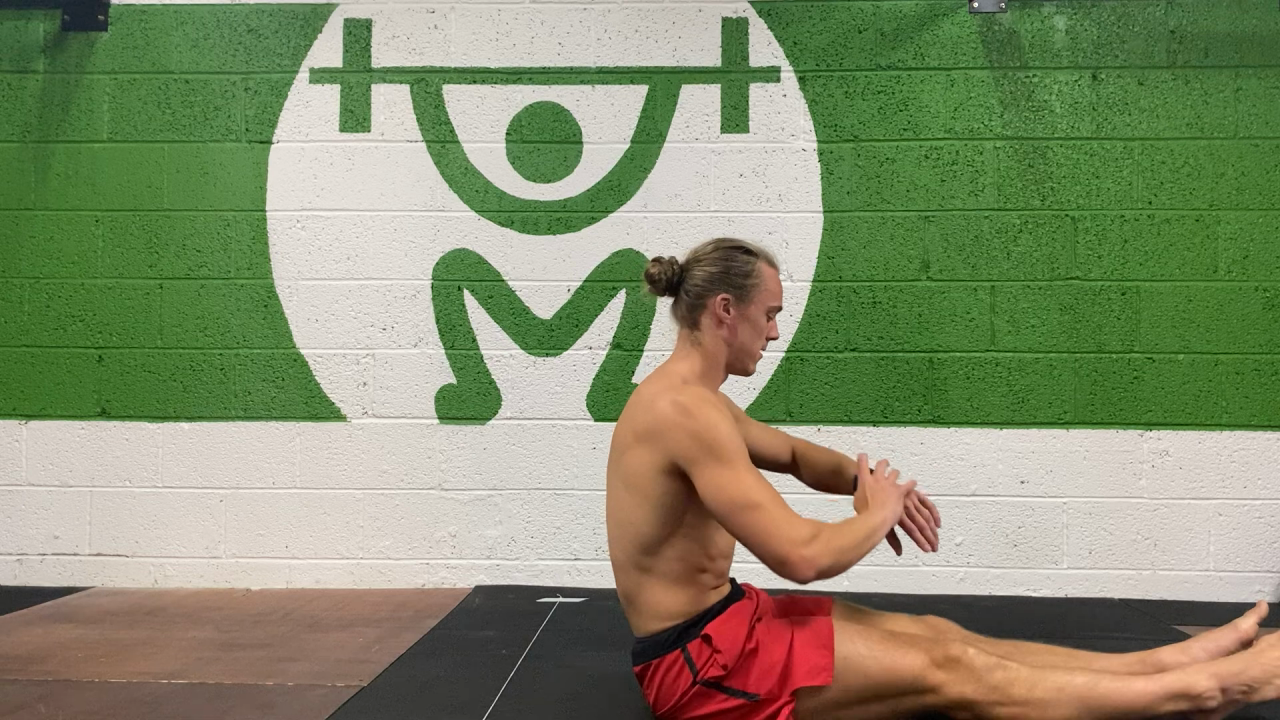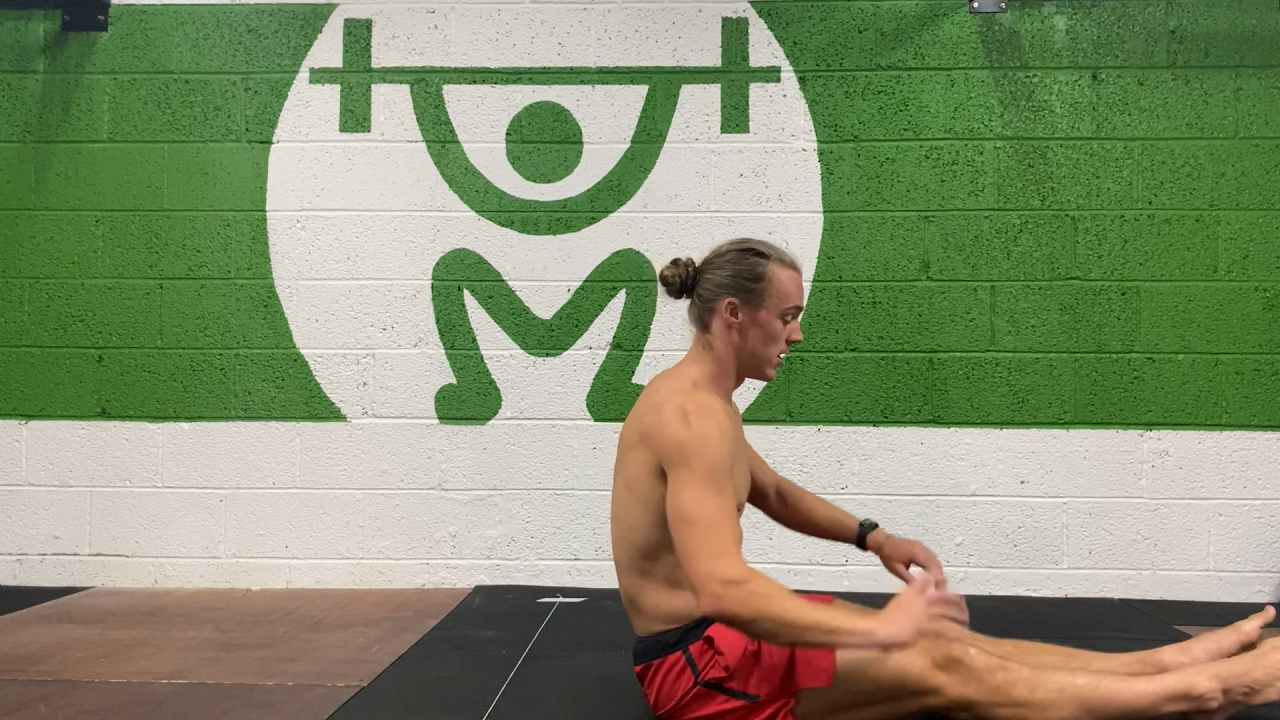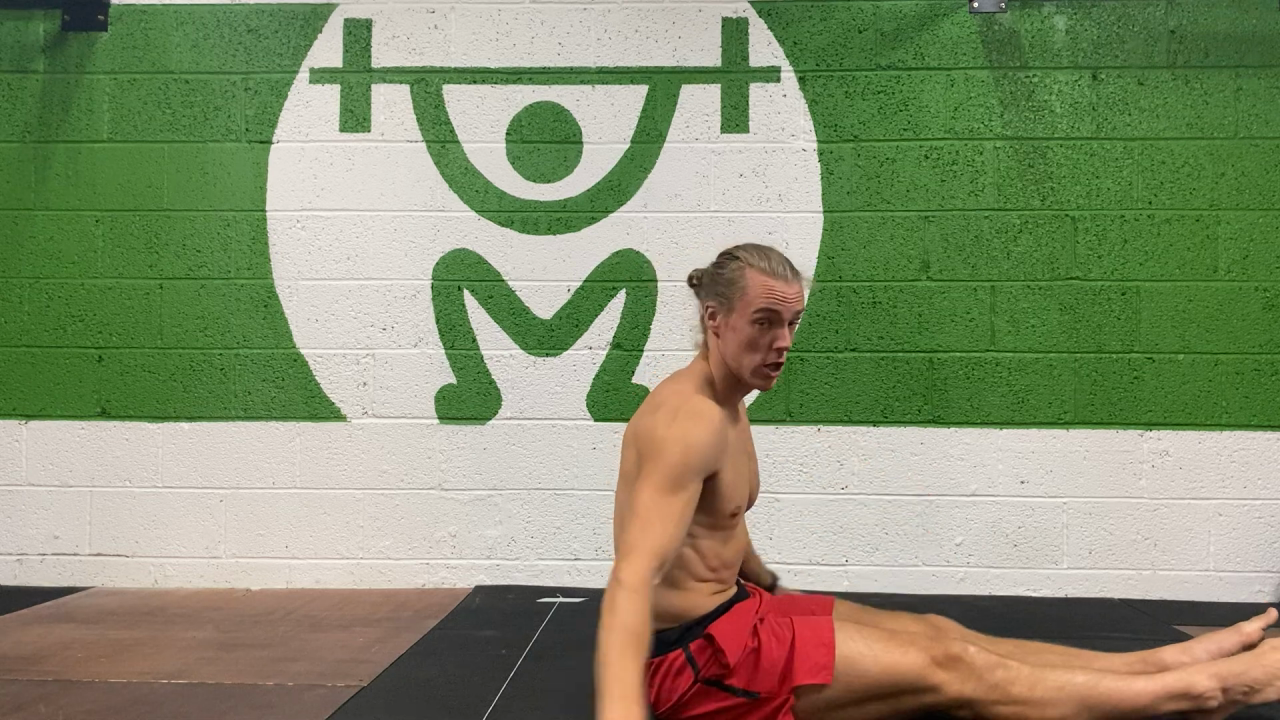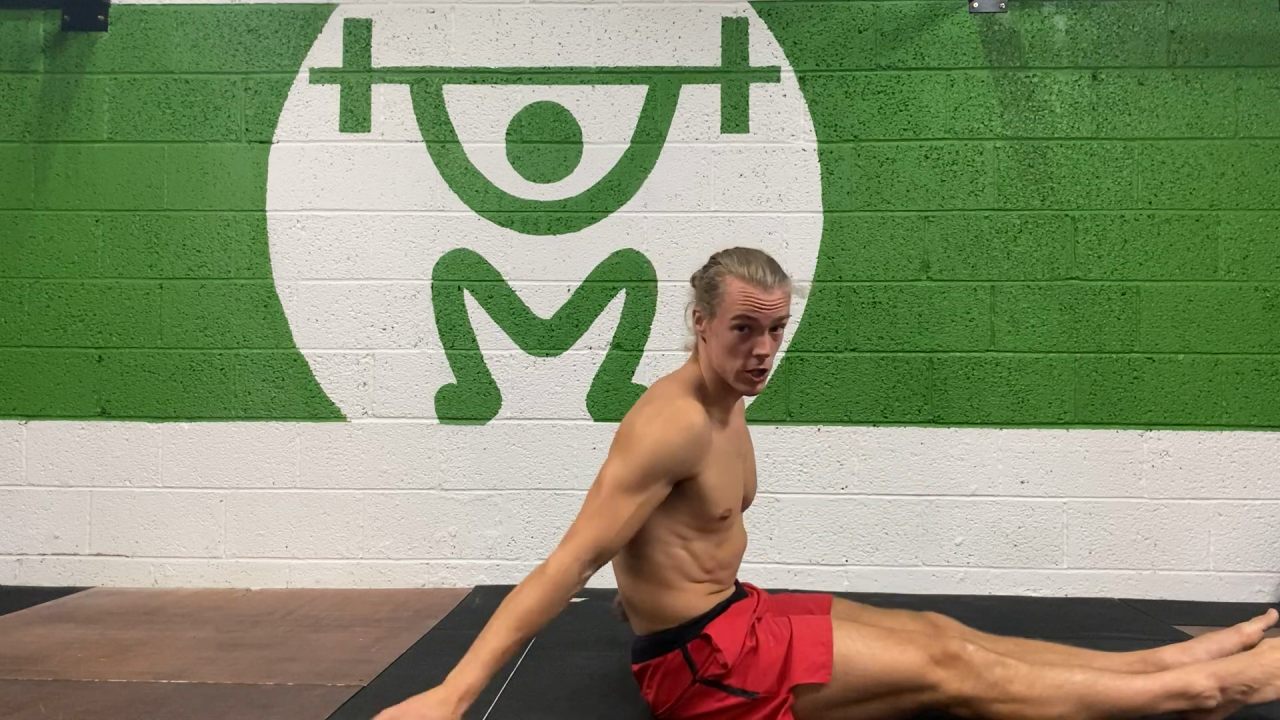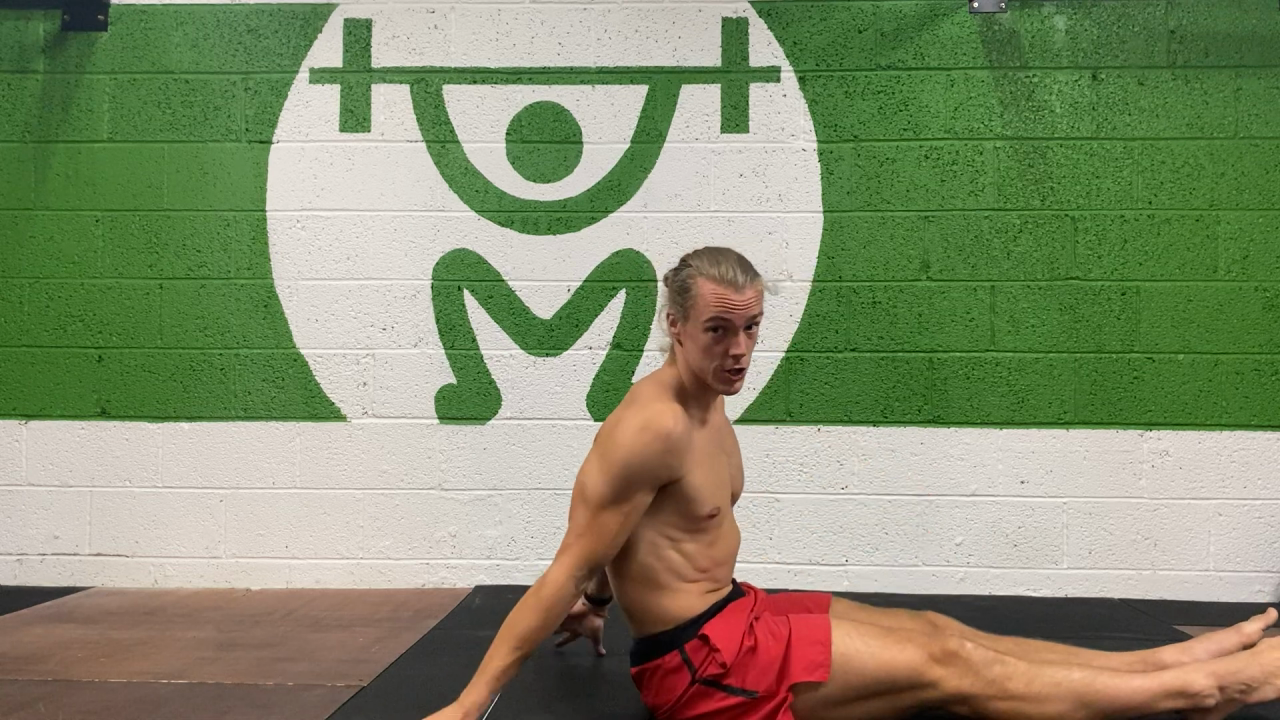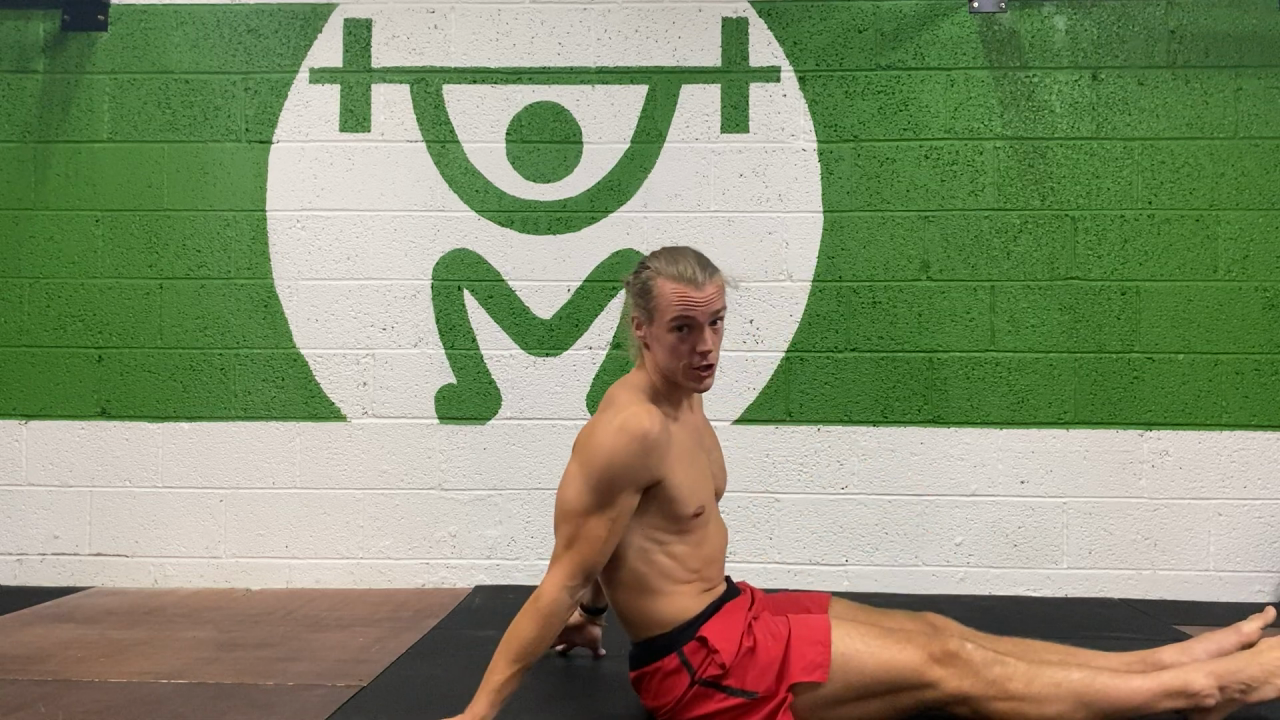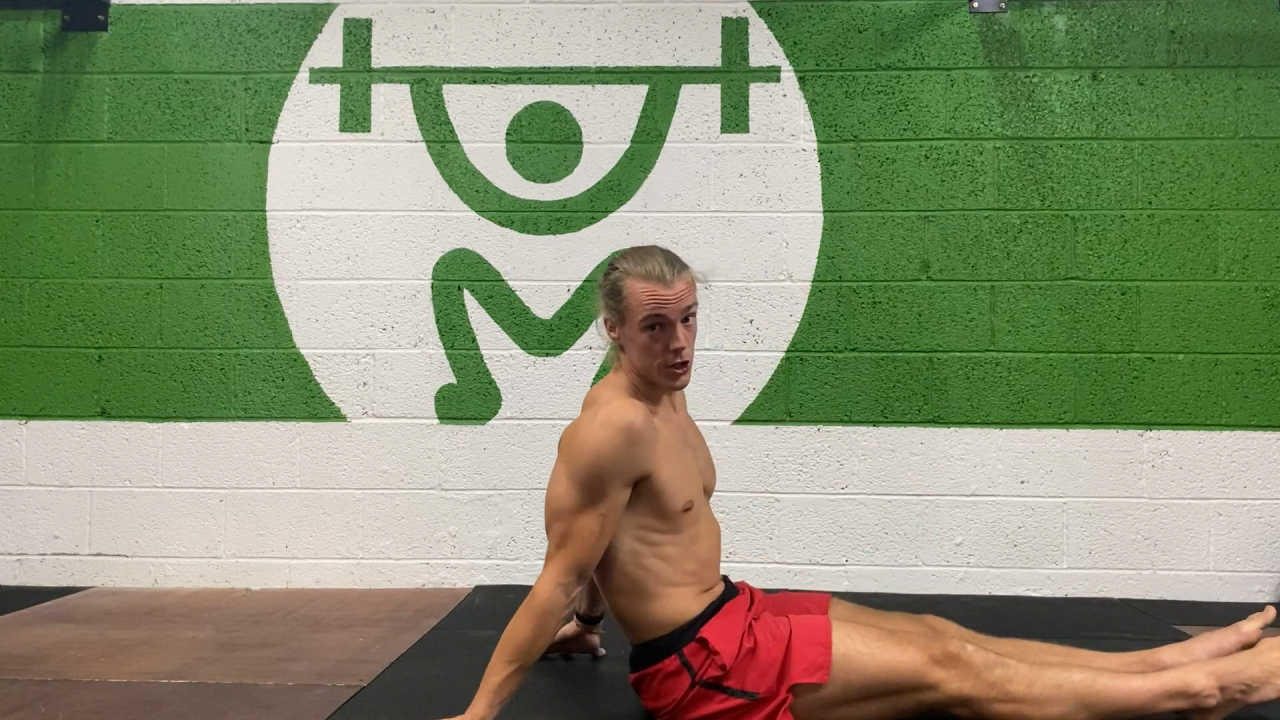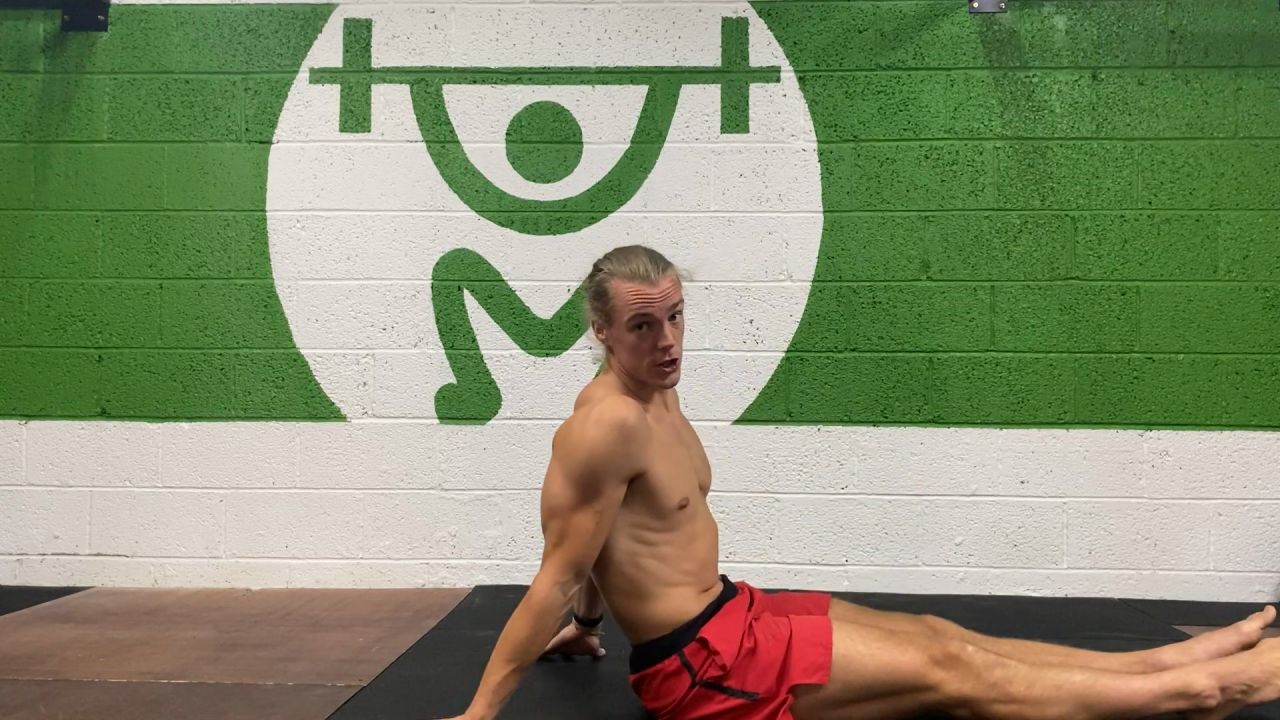
dt=0.2s
person 1, frame 1
left shoulder: (683, 398)
right shoulder: (688, 409)
left elbow: (794, 454)
right elbow: (802, 556)
left wrist: (876, 484)
right wrist: (874, 518)
left hip: (719, 623)
right hip: (700, 662)
left knee: (935, 637)
left ankle: (1171, 663)
person 1, frame 2
left shoulder: (695, 399)
right shoulder: (694, 415)
left elbow: (773, 491)
right elbow: (724, 588)
left wrist: (872, 536)
right wrist: (879, 629)
left hip: (713, 634)
right hip: (699, 661)
left knee: (941, 639)
left ankle: (1169, 662)
person 1, frame 3
left shoulder: (718, 405)
right shoulder: (690, 420)
right elbow: (631, 581)
left wrist: (763, 577)
left hip: (725, 619)
right hip: (693, 655)
left knee: (936, 635)
left ankle: (1169, 662)
person 1, frame 4
left shoulder: (727, 400)
right shoulder: (675, 423)
right elbow: (567, 563)
left wrist: (647, 576)
left hip: (732, 614)
left knee: (934, 630)
person 1, frame 5
left shoulder: (704, 398)
right shoulder: (651, 427)
right elbow: (567, 572)
left wrist: (599, 600)
left hip: (731, 618)
left knee: (935, 632)
person 1, frame 6
left shoulder: (680, 398)
right shoulder: (630, 429)
right elbow: (563, 580)
left wrist: (591, 611)
left hip: (729, 616)
left knee: (935, 633)
person 1, frame 7
left shoulder: (662, 396)
right shoulder: (614, 425)
right elbow: (559, 580)
left wrist: (590, 622)
left hip: (729, 616)
left knee: (935, 635)
person 1, frame 8
left shoulder: (656, 395)
right shoulder: (607, 424)
right elbow: (556, 579)
left wrist: (588, 625)
left hip: (731, 617)
left knee: (938, 637)
